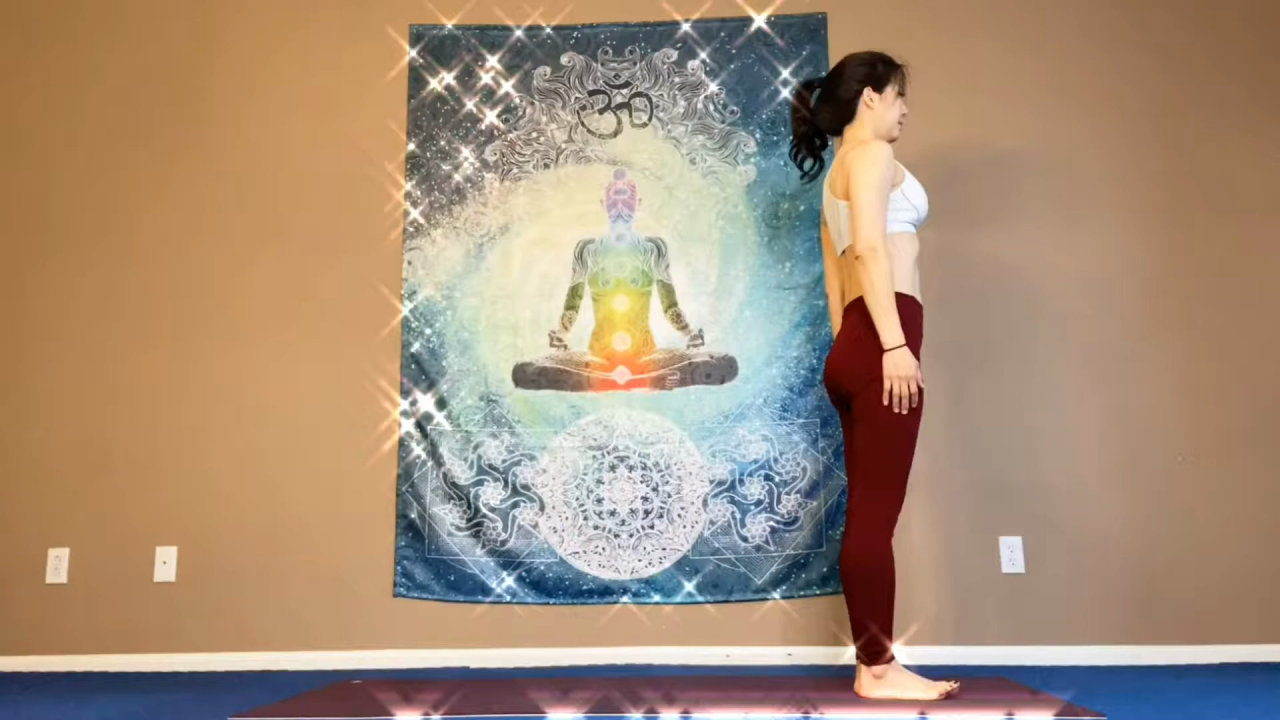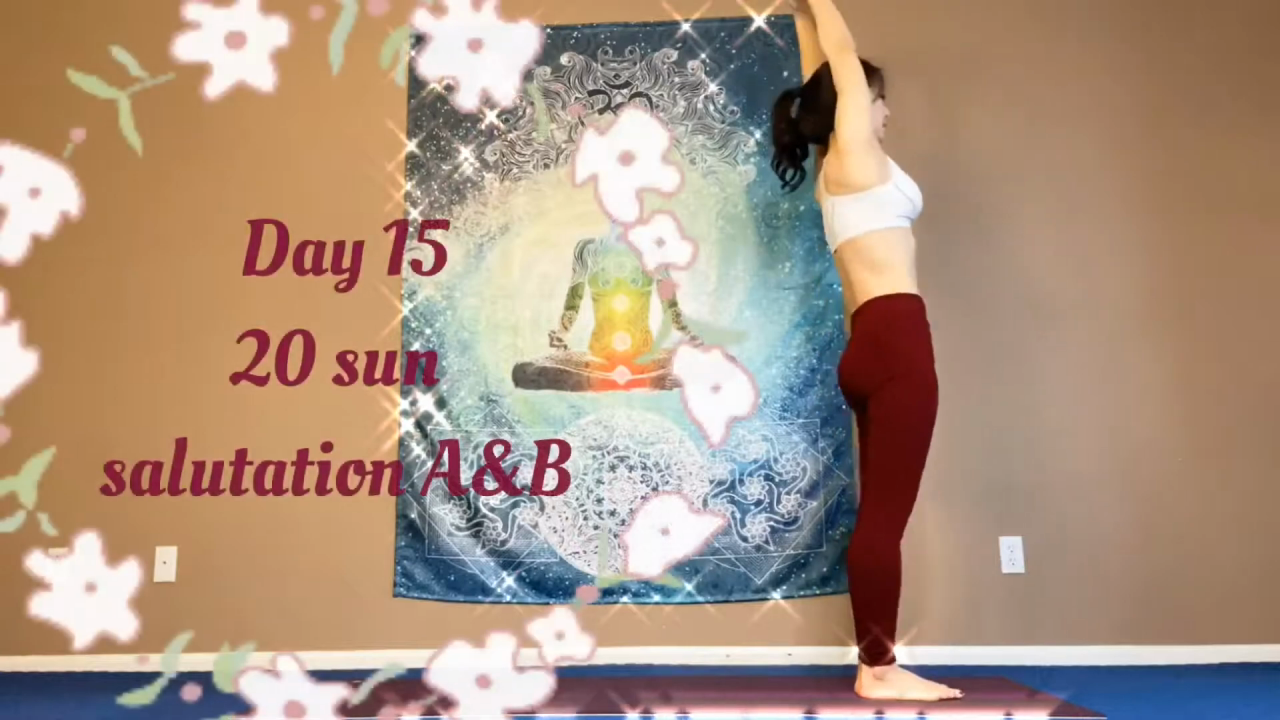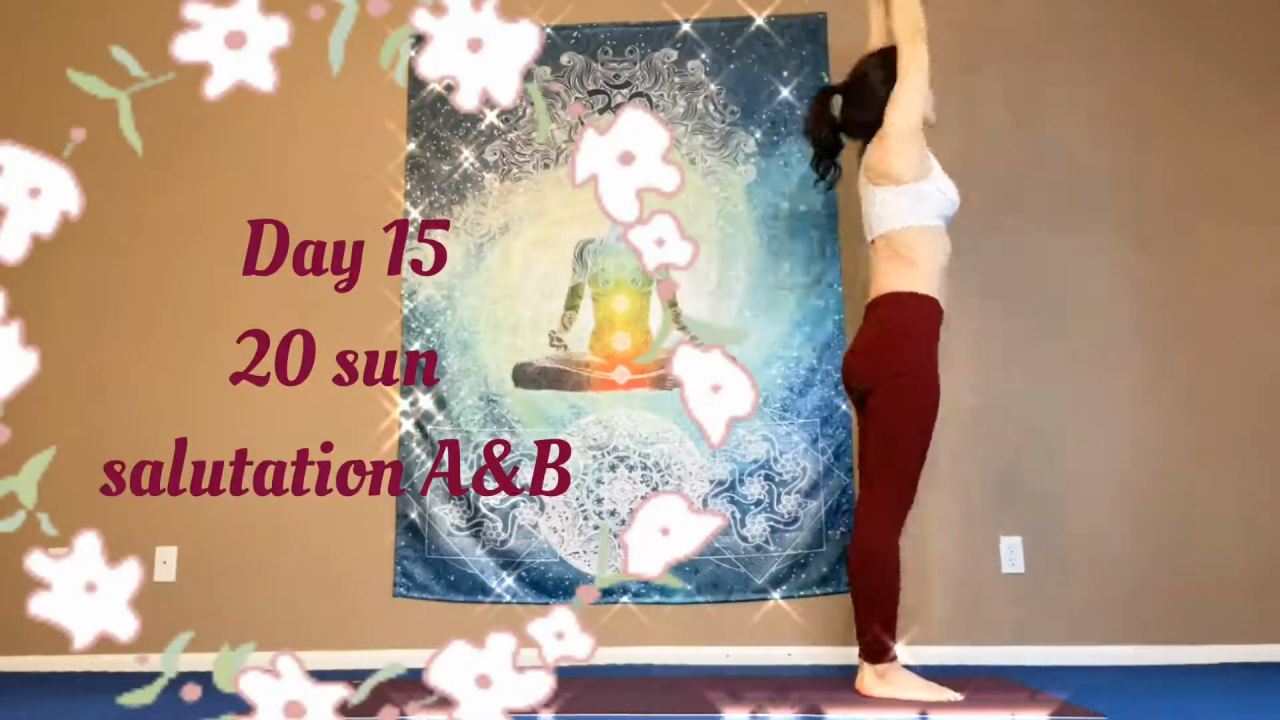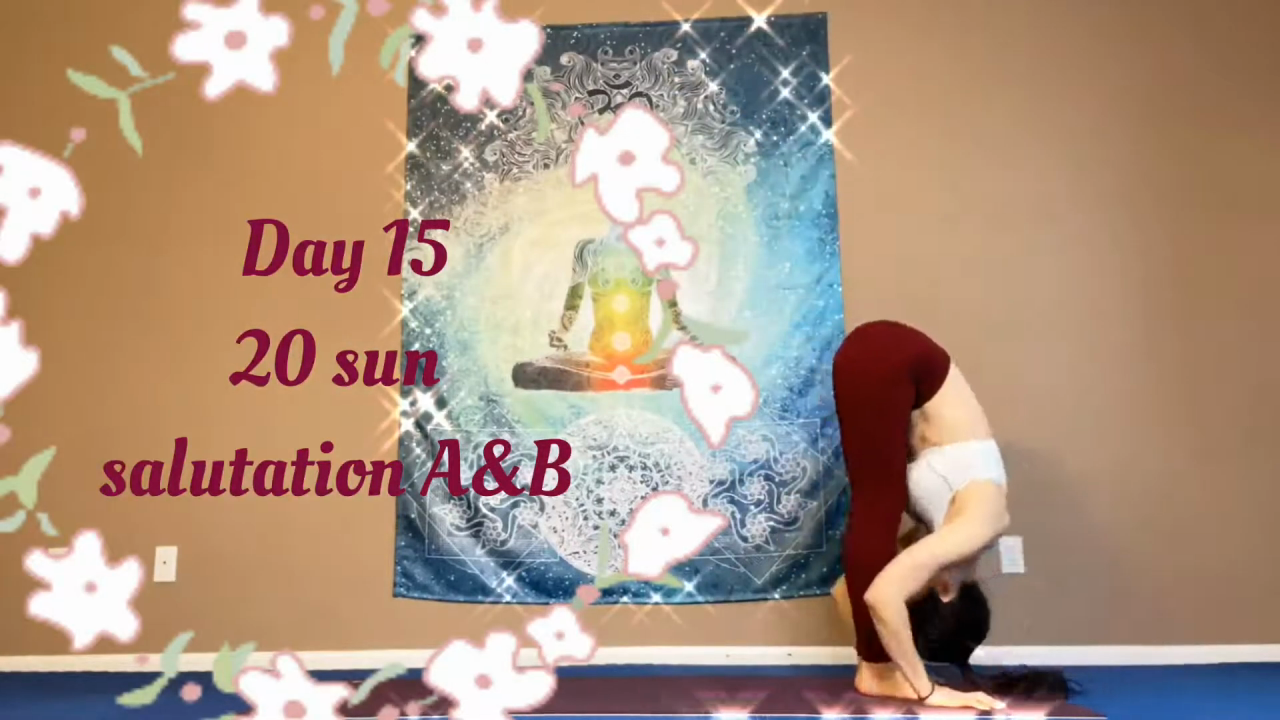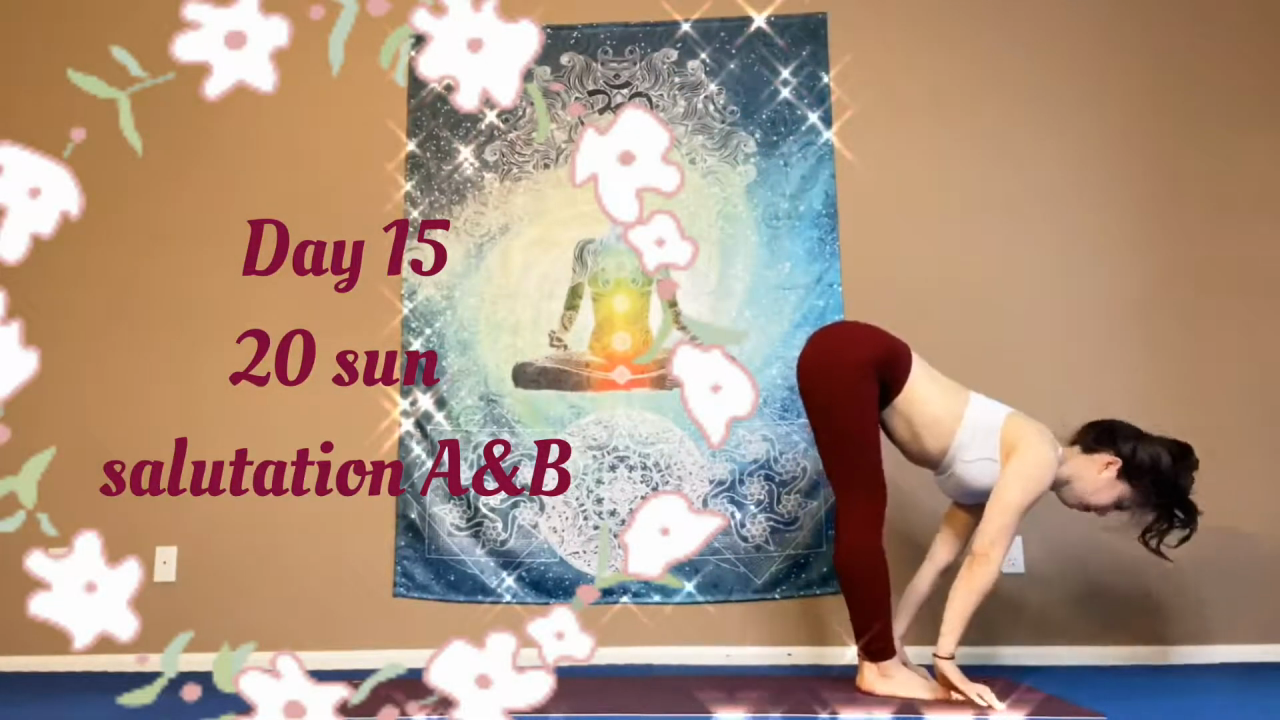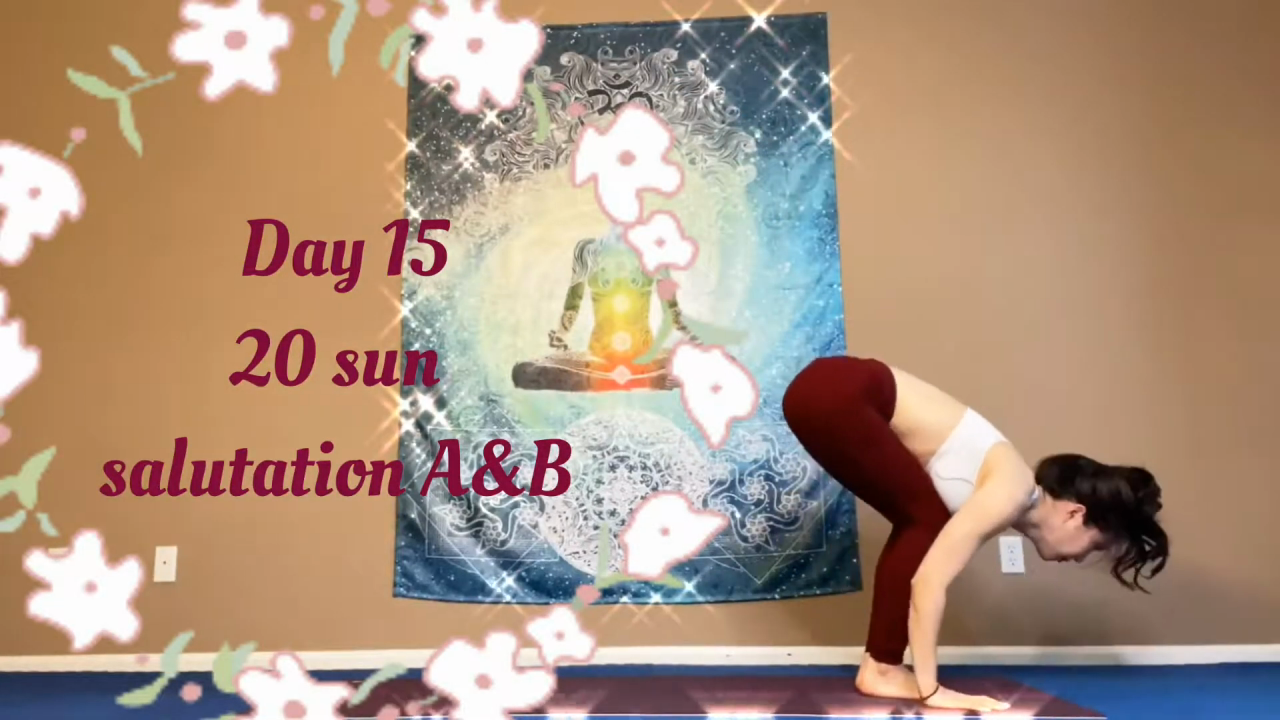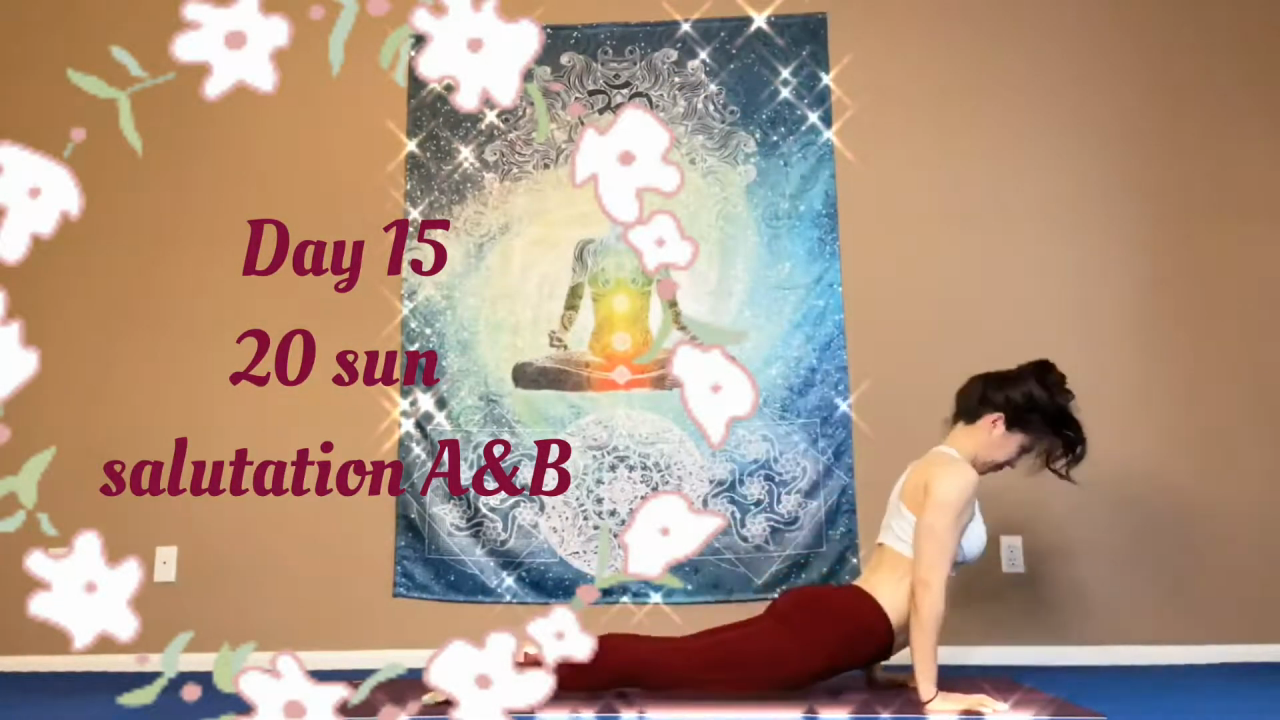
dt=0.4s
person 1, frame 1
left shoulder: (842, 170)
right shoulder: (865, 159)
right elbow: (866, 252)
left wrist: (844, 341)
right wrist: (893, 344)
left hip: (860, 347)
right hip: (881, 344)
left knee: (870, 513)
right knee: (874, 512)
left ankle: (878, 662)
right ankle: (877, 667)
person 1, frame 2
left shoulder: (830, 166)
right shoulder: (852, 155)
left elbow: (820, 68)
right elbow: (842, 57)
left hip: (874, 348)
right hip: (892, 343)
left knee: (881, 514)
right knee: (884, 515)
left ankle: (879, 661)
right ankle: (881, 668)
person 1, frame 3
left shoulder: (883, 151)
right shoulder: (898, 142)
left elbow: (888, 58)
right elbow: (913, 65)
left hip: (887, 340)
right hip: (901, 340)
left knee: (880, 511)
right knee: (882, 510)
left ankle: (879, 660)
right ankle: (880, 666)
person 1, frame 4
right shoulder: (983, 522)
right elbow: (881, 596)
right wrist: (923, 688)
left knee: (875, 519)
right knee: (877, 521)
left ankle: (873, 665)
right ankle: (873, 668)
person 1, frame 5
left shoulder: (1006, 471)
right shoulder: (1038, 459)
left elbow: (943, 553)
right elbow: (984, 557)
left wrist: (893, 637)
right wrist: (945, 660)
left hip: (860, 363)
right hip: (845, 358)
left knee: (862, 517)
right knee: (861, 517)
left ankle: (881, 658)
right ankle: (878, 666)
person 1, frame 6
right shoulder: (1008, 492)
left elbow: (926, 570)
right elbow: (928, 580)
left wrist: (917, 673)
right wrist: (930, 687)
left hip: (842, 390)
right hip: (831, 394)
left knee: (920, 521)
right knee: (926, 518)
left ankle: (883, 662)
right ankle: (881, 665)
person 1, frame 7
left shoulder: (937, 470)
right shoulder: (955, 478)
right elbow: (928, 590)
left wrist: (872, 662)
left hip: (836, 614)
right hip: (841, 621)
left knee: (702, 660)
right knee: (684, 668)
right ankle: (529, 672)
person 2, frame 1
left shoulder: (654, 249)
right shoulder: (587, 251)
left elbow: (670, 305)
right elbow: (572, 304)
left wrist: (691, 336)
right wrist: (560, 336)
left hip: (647, 359)
right hip: (598, 358)
left knee: (725, 365)
right knee: (524, 372)
person 2, frame 2
right shoulder: (588, 250)
left elbow: (670, 304)
right elbow: (572, 304)
left wrist: (688, 336)
right wrist: (559, 336)
left hip: (645, 358)
right hip: (599, 357)
right knee: (523, 373)
person 2, frame 3
right shoulder: (588, 250)
left elbow: (669, 303)
right elbow: (572, 304)
left wrist: (687, 336)
right wrist: (560, 336)
left hip: (645, 357)
right hip: (599, 357)
right knee: (524, 372)
person 2, frame 4
right shoulder: (587, 250)
left elbow: (669, 303)
right elbow: (572, 304)
left wrist: (686, 337)
right wrist: (559, 336)
left hip: (645, 358)
right hip: (598, 358)
right knee: (524, 372)
person 2, frame 5
right shoulder: (588, 250)
left elbow: (670, 303)
right elbow: (572, 304)
right wrist: (560, 336)
left hip: (645, 358)
right hip: (598, 359)
right knee: (524, 372)
person 2, frame 6
right shoulder: (588, 250)
left elbow: (670, 303)
right elbow: (572, 303)
right wrist: (559, 337)
left hip: (645, 358)
right hip: (598, 359)
right knee: (523, 372)
person 2, frame 7
right shoulder: (588, 250)
left elbow: (669, 302)
right elbow: (572, 303)
right wrist: (560, 338)
left hip: (645, 358)
right hip: (598, 359)
right knee: (524, 372)
